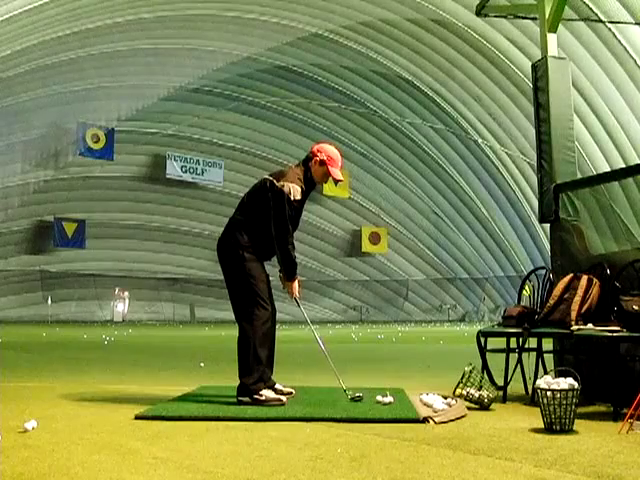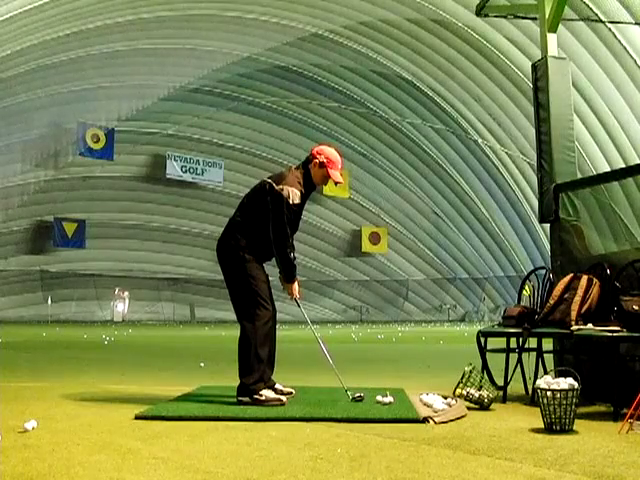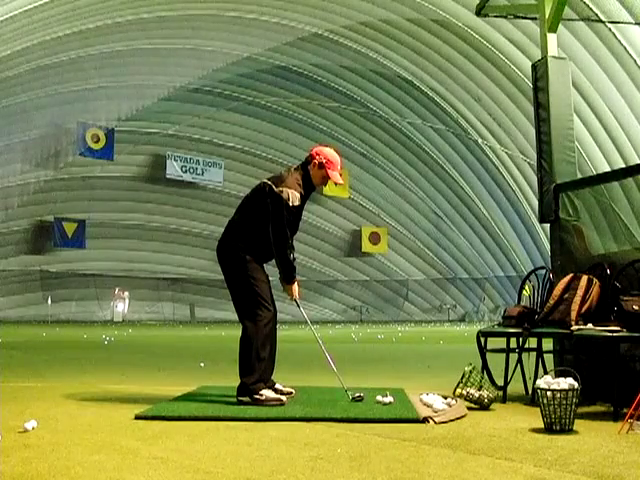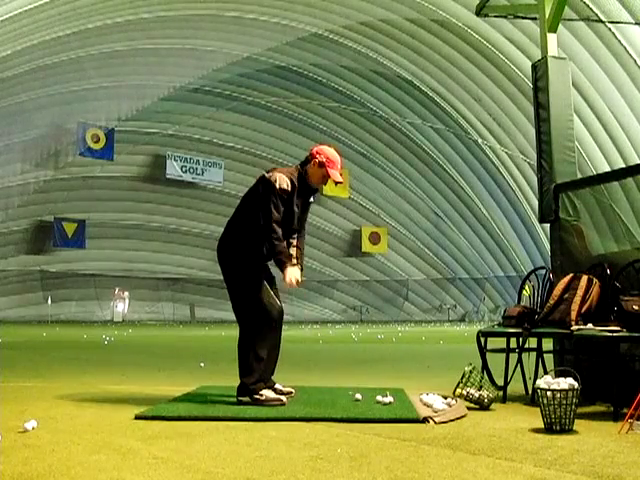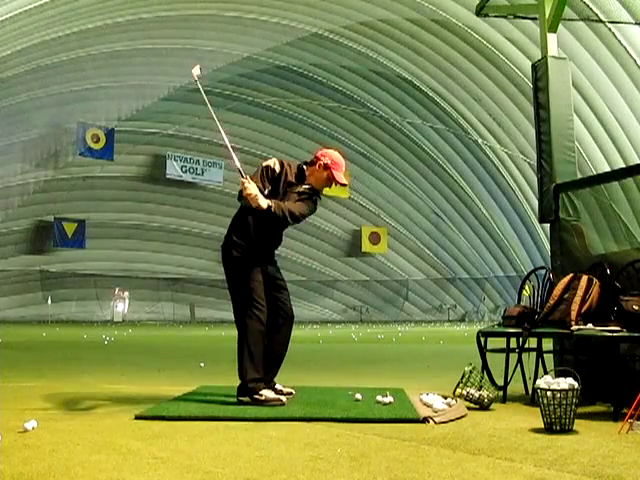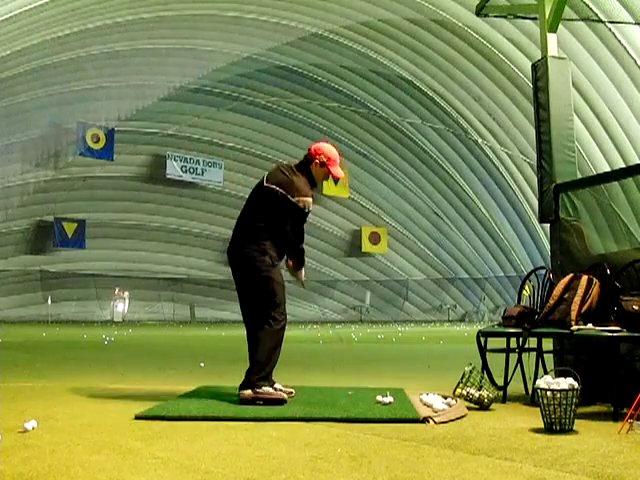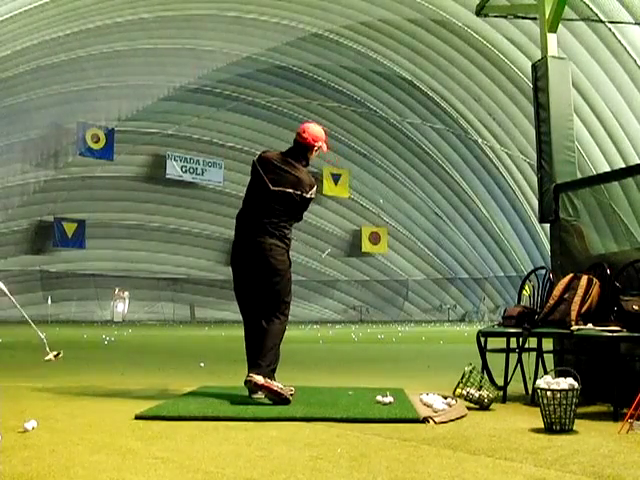
dt=0.4s
person 1, frame 1
left shoulder: (297, 183)
right shoulder: (290, 184)
left elbow: (284, 234)
right elbow: (282, 235)
left wrist: (288, 271)
right wrist: (290, 275)
left hip: (248, 251)
right hip: (239, 250)
left knee: (266, 314)
right knee: (256, 315)
left ankle: (262, 380)
right ankle: (250, 387)
person 1, frame 2
left shoulder: (296, 184)
right shoulder: (289, 187)
left elbow: (284, 235)
right elbow: (280, 237)
left wrist: (288, 273)
right wrist: (290, 277)
left hip: (247, 252)
right hip: (239, 250)
left knee: (266, 314)
right knee: (257, 315)
left ankle: (262, 379)
right ankle: (250, 387)
person 1, frame 3
left shoulder: (297, 186)
right shoulder: (289, 189)
left elbow: (284, 237)
right elbow: (280, 239)
left wrist: (289, 275)
right wrist: (289, 279)
left hip: (247, 253)
right hip: (238, 252)
left knee: (267, 315)
right knee: (259, 315)
left ankle: (263, 380)
right ankle: (250, 387)
person 1, frame 4
left shoulder: (306, 195)
right shoulder: (281, 179)
left elbow: (297, 232)
right elbow: (270, 224)
left wrist: (296, 265)
right wrist: (285, 265)
left hip: (257, 255)
right hip: (238, 251)
left knee: (273, 313)
right knee: (256, 315)
left ankle: (263, 379)
right ankle: (250, 387)
person 1, frame 5
left shoulder: (311, 197)
right shoulder: (277, 168)
left elbow: (290, 212)
right elbow: (247, 193)
left wrist: (266, 203)
right wrist: (252, 194)
left hip: (264, 255)
right hip: (240, 248)
left knee: (283, 316)
right knee: (255, 316)
left ankle: (265, 380)
right ankle: (250, 387)
person 1, frame 6
left shoulder: (282, 171)
right shoulder: (302, 194)
right elbow: (294, 236)
left wrist: (288, 258)
right wrist: (298, 266)
left hip: (240, 250)
right hip: (259, 254)
left knee: (257, 318)
right knee: (274, 318)
left ankle: (262, 380)
right ankle: (254, 385)
person 1, frame 7
left shoulder: (265, 159)
right shoulder: (307, 183)
left hip: (243, 243)
right hip: (272, 249)
left knee: (253, 315)
right knee: (277, 313)
left ankle: (259, 376)
right ankle: (262, 373)
